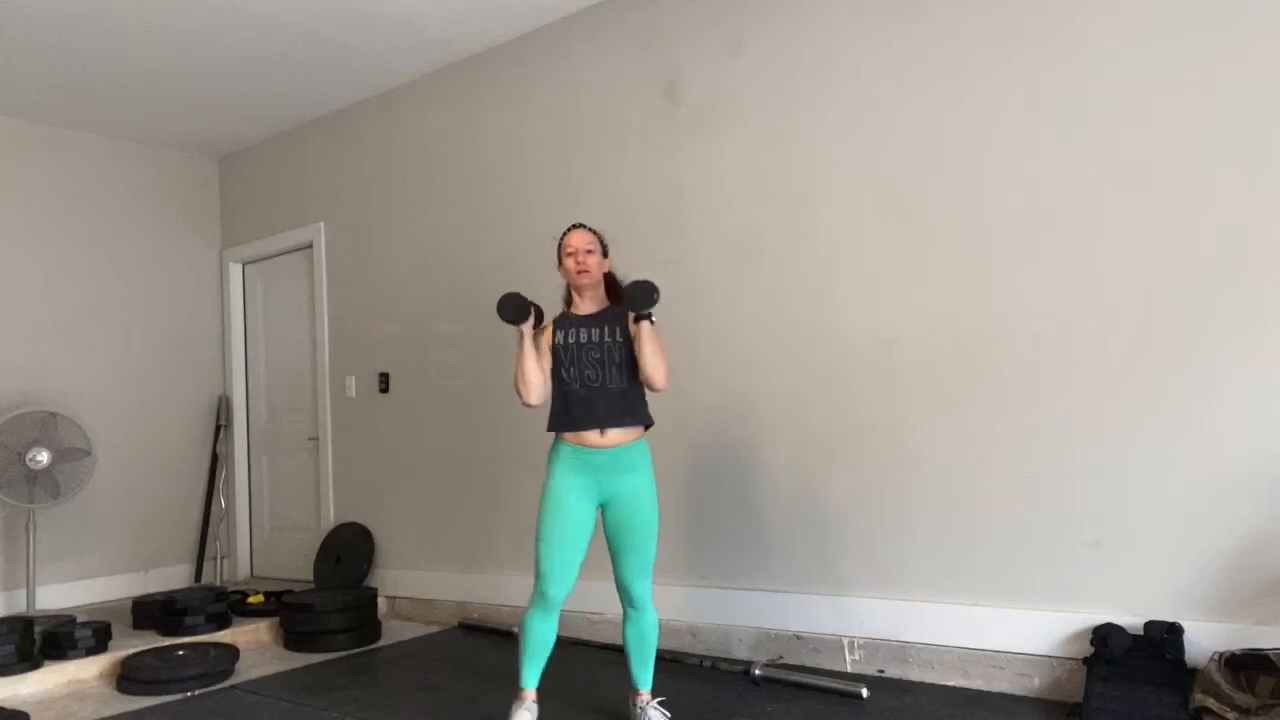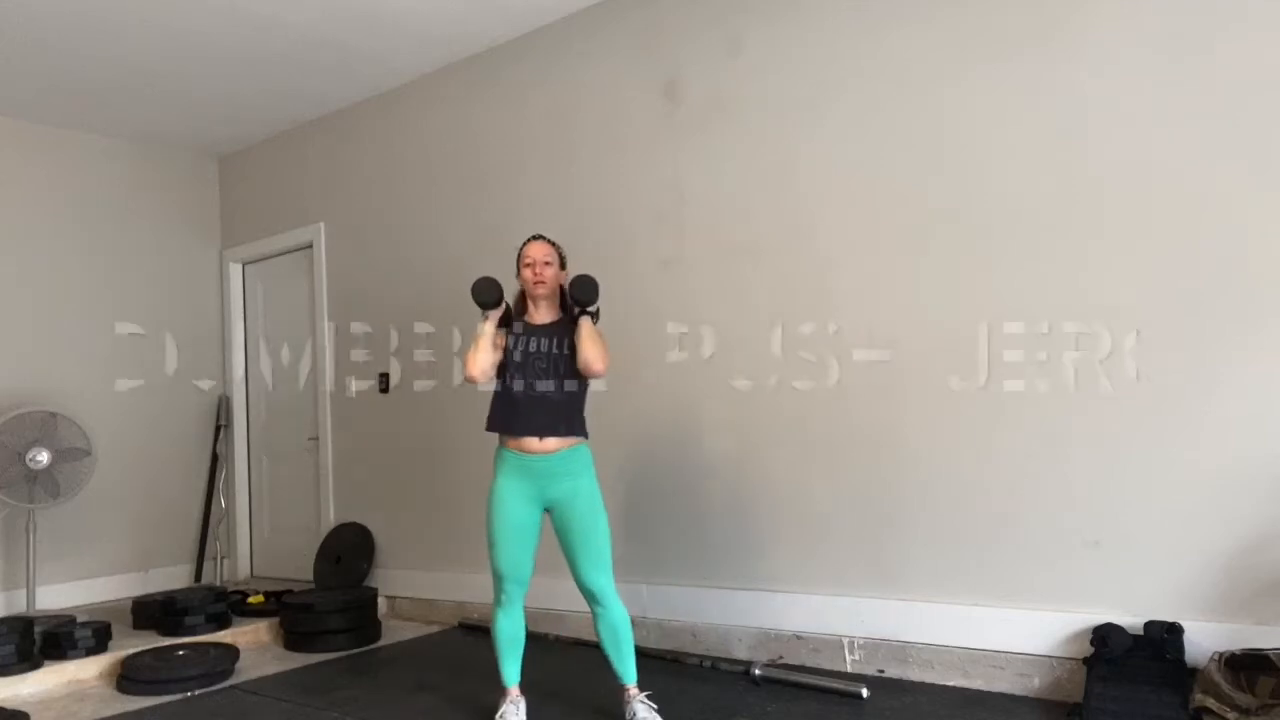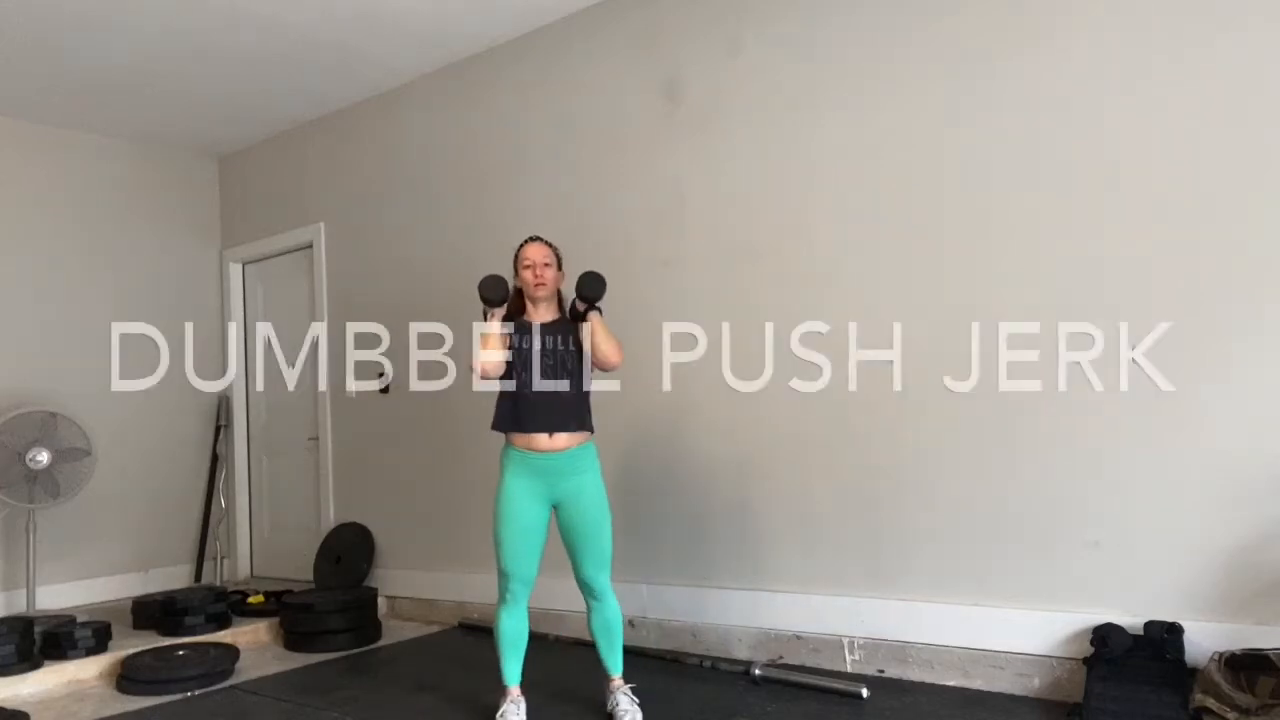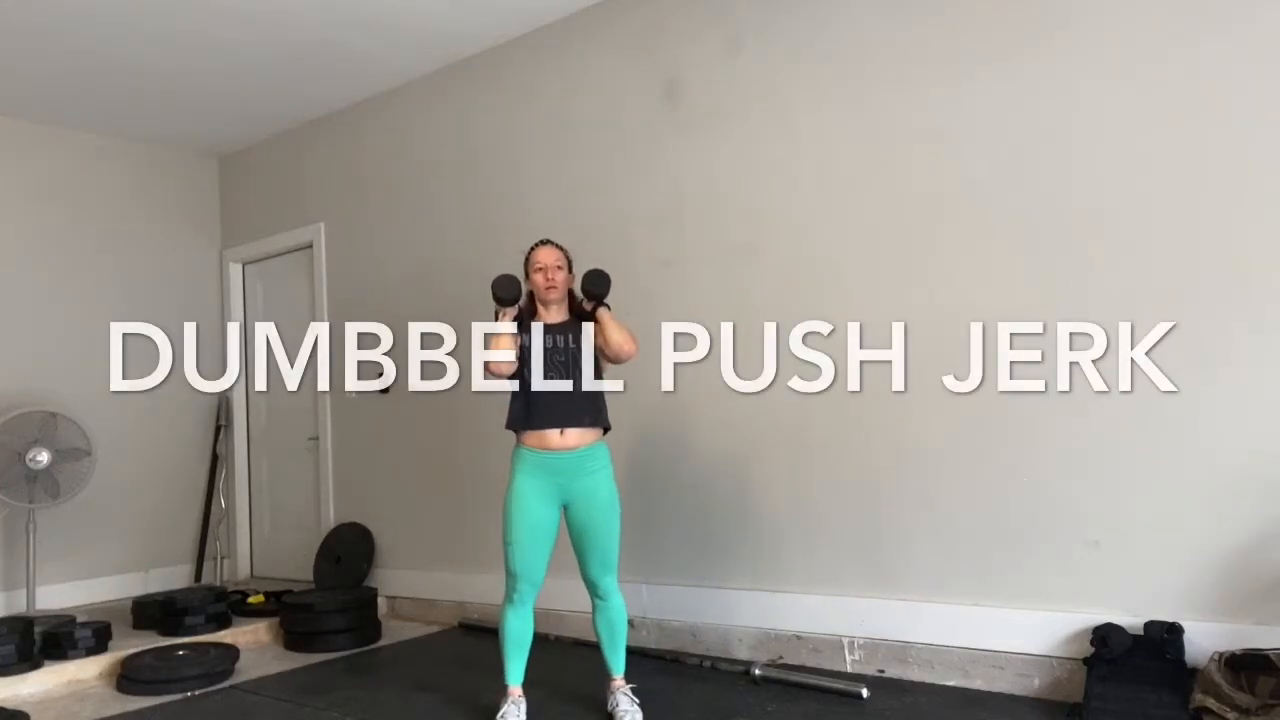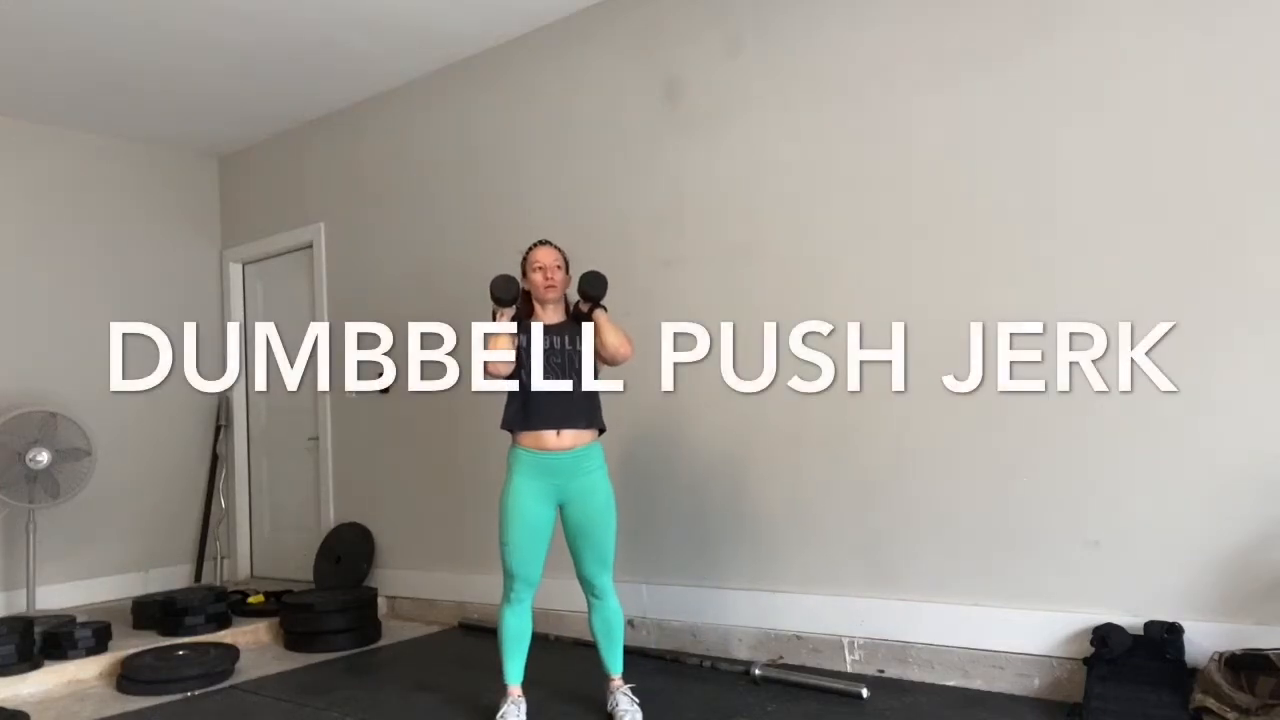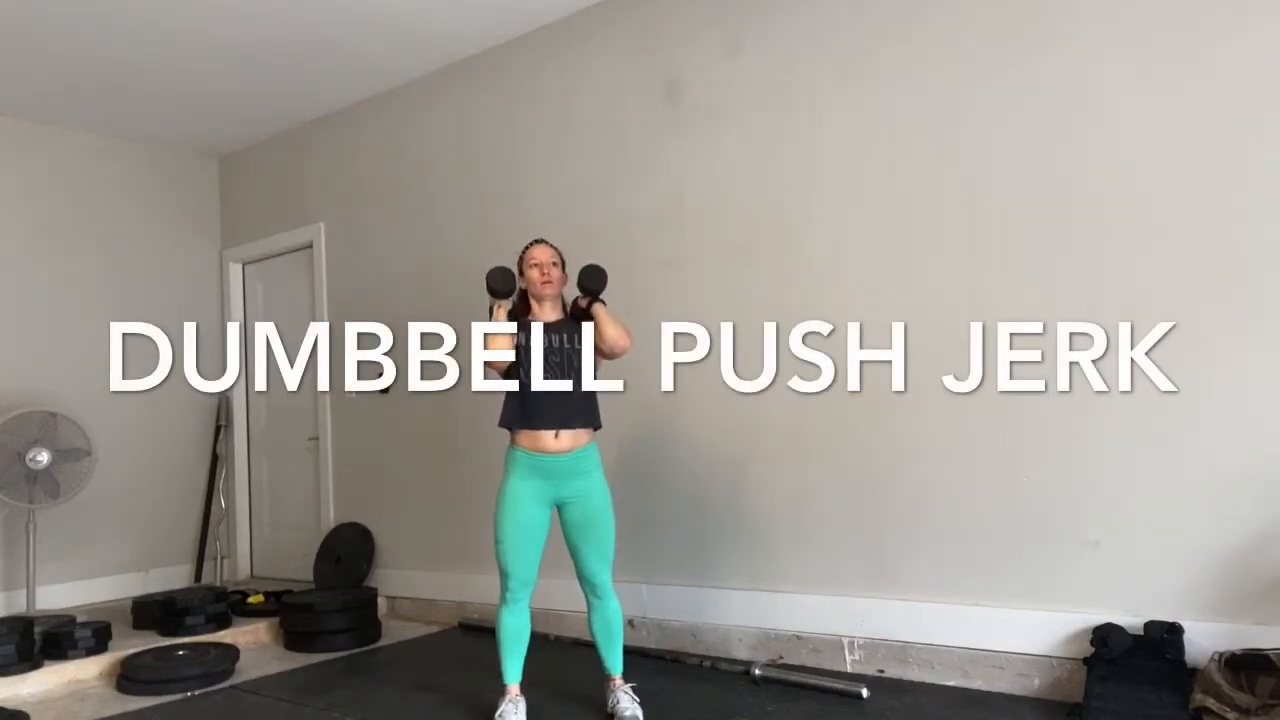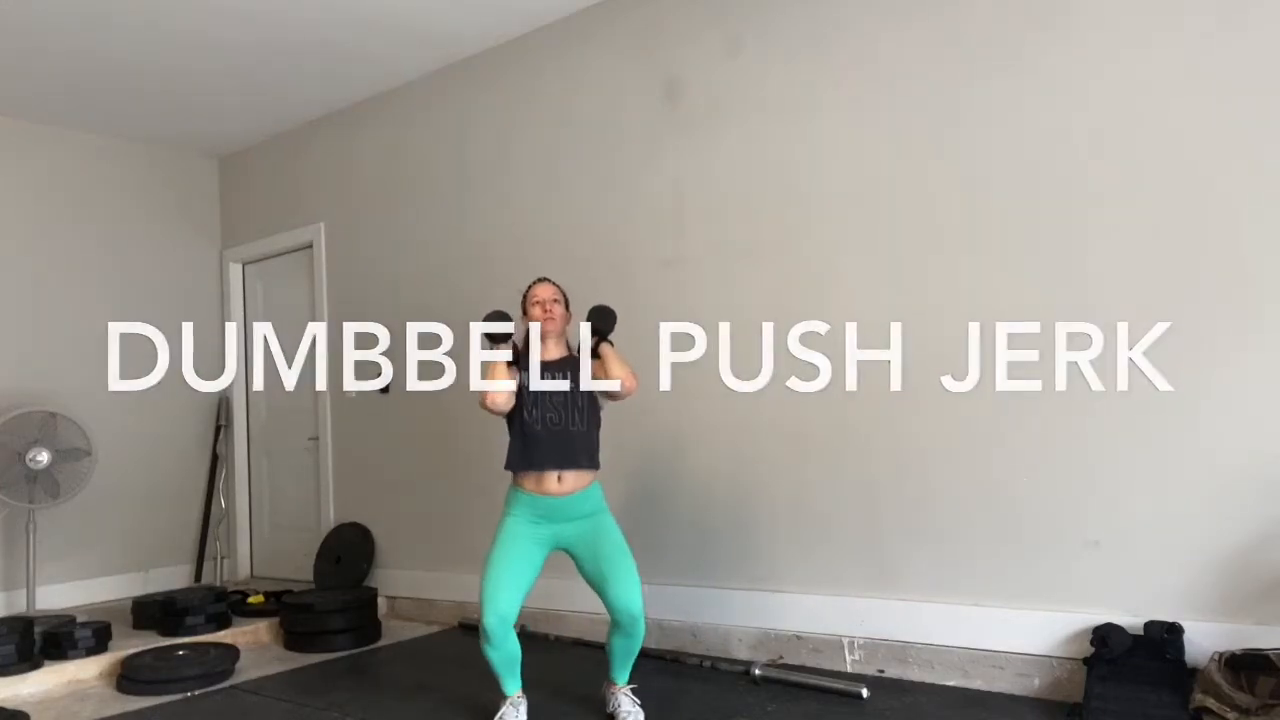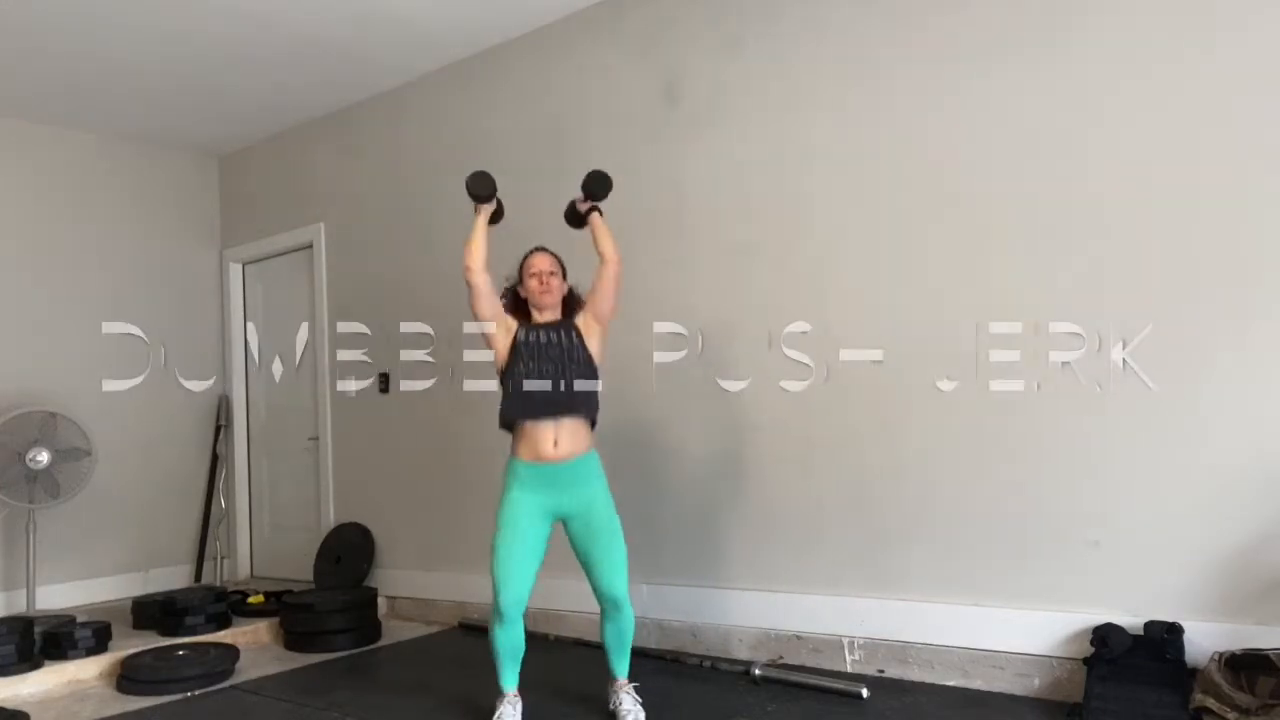
dt=0.4s
person 1, frame 1
left shoulder: (630, 320)
right shoulder: (553, 331)
left elbow: (658, 380)
right elbow: (532, 394)
left wrist: (642, 318)
right wrist: (524, 333)
left hip: (629, 465)
right hip: (571, 465)
left knee: (637, 592)
right knee: (550, 591)
person 1, frame 2
left shoulder: (578, 329)
right shoulder: (504, 333)
left elbow: (595, 366)
right elbow: (475, 372)
left wrist: (583, 315)
right wrist: (490, 319)
left hip: (570, 469)
right hip: (513, 471)
left knee: (599, 588)
right knee: (509, 589)
person 1, frame 3
left shoulder: (579, 329)
right shoulder: (508, 331)
left elbow: (612, 359)
right elbow: (487, 368)
left wrist: (590, 311)
right wrist: (495, 315)
left hip: (579, 467)
right hip: (522, 470)
left knee: (596, 584)
right knee: (514, 587)
person 1, frame 4
left shoulder: (589, 329)
right shoulder: (518, 331)
left elbow: (625, 350)
right elbow: (498, 367)
left wrist: (599, 308)
right wrist: (506, 315)
left hip: (590, 466)
right hip: (533, 469)
left knee: (603, 583)
right knee: (521, 587)
person 1, frame 5
left shoulder: (585, 330)
right shoulder: (515, 331)
left elbow: (621, 352)
right elbow: (496, 367)
left wrist: (595, 309)
right wrist: (503, 316)
left hip: (585, 467)
right hip: (529, 469)
left knee: (599, 583)
right knee: (519, 587)
person 1, frame 6
left shoulder: (583, 328)
right shoulder: (512, 328)
left elbow: (620, 344)
right elbow: (496, 361)
left wrist: (595, 303)
right wrist: (500, 309)
left hip: (582, 470)
right hip: (526, 472)
left knee: (599, 583)
right knee: (515, 587)
person 1, frame 7
left shoulder: (589, 369)
right shoulder: (513, 371)
left elbow: (626, 386)
right elbow: (495, 402)
left wrist: (604, 345)
right wrist: (502, 355)
left hip: (586, 510)
right hip: (527, 512)
left knee: (630, 609)
right knee: (494, 618)
person 1, frame 8
left shoulder: (584, 328)
right shoulder: (508, 333)
left elbow: (611, 266)
right elbow: (475, 273)
left wrist: (593, 214)
right wrist: (483, 217)
left hip: (584, 479)
right hip: (526, 484)
left knee: (614, 594)
right knee: (508, 601)
